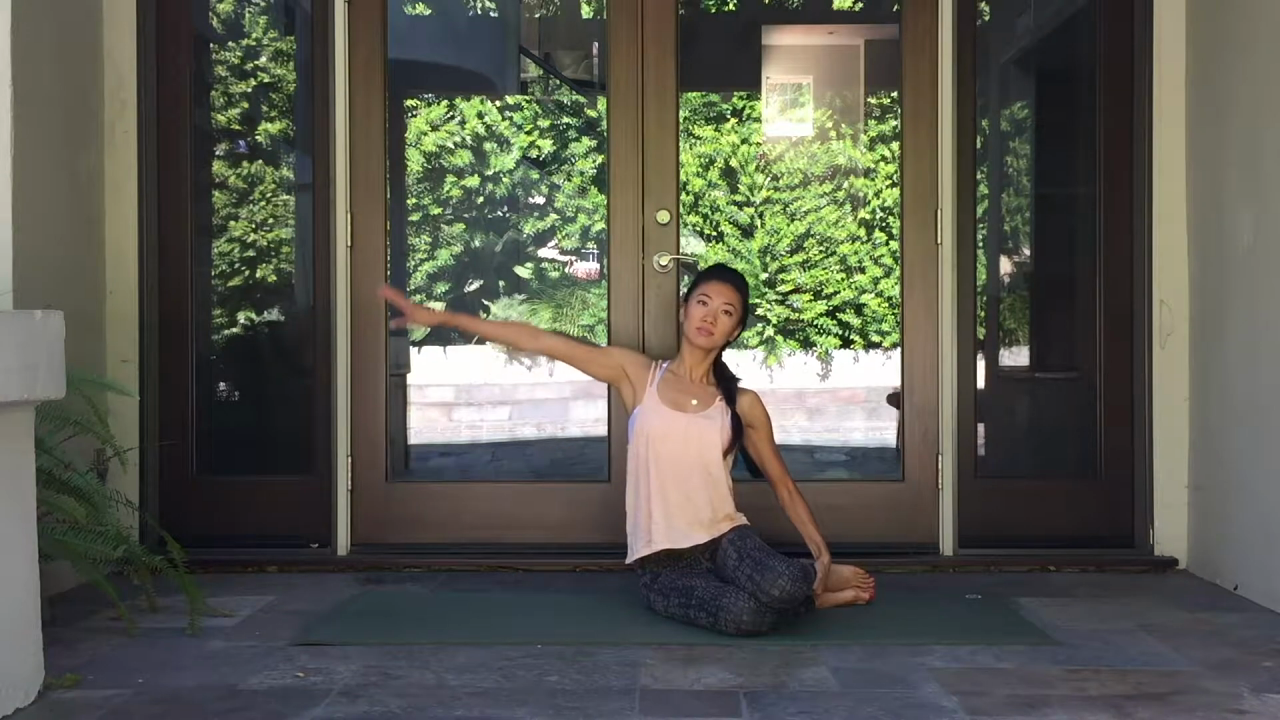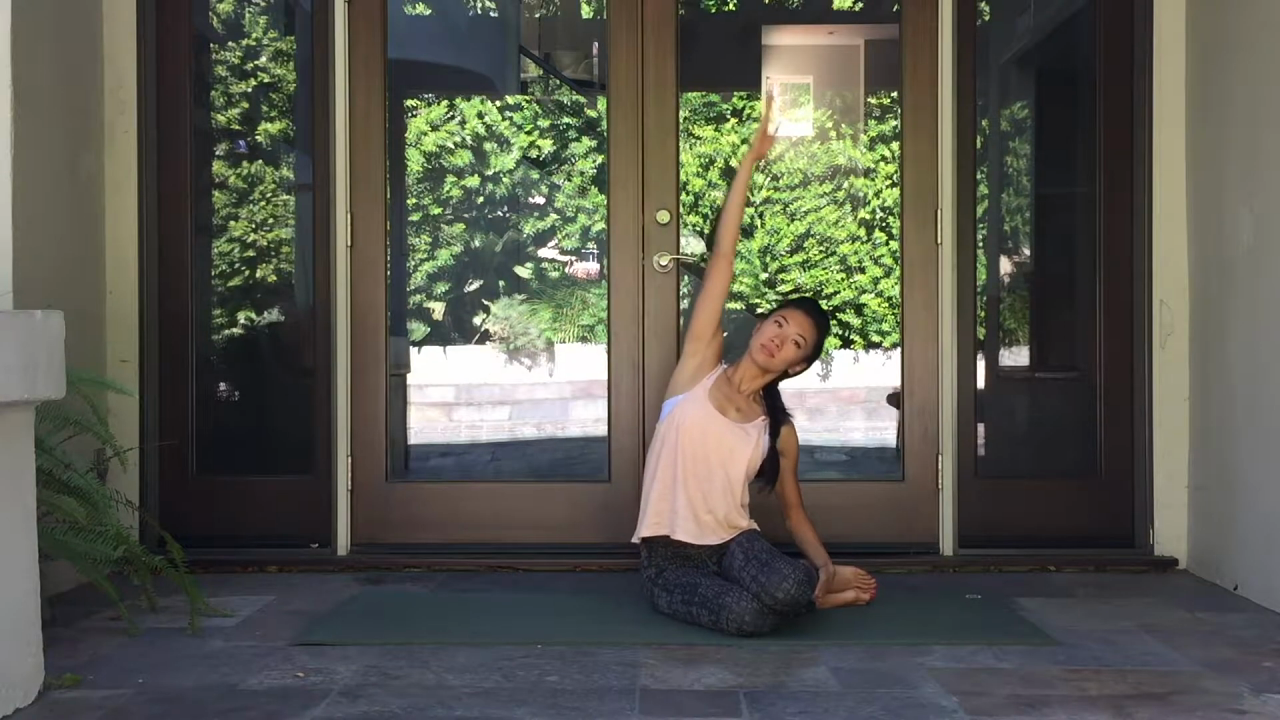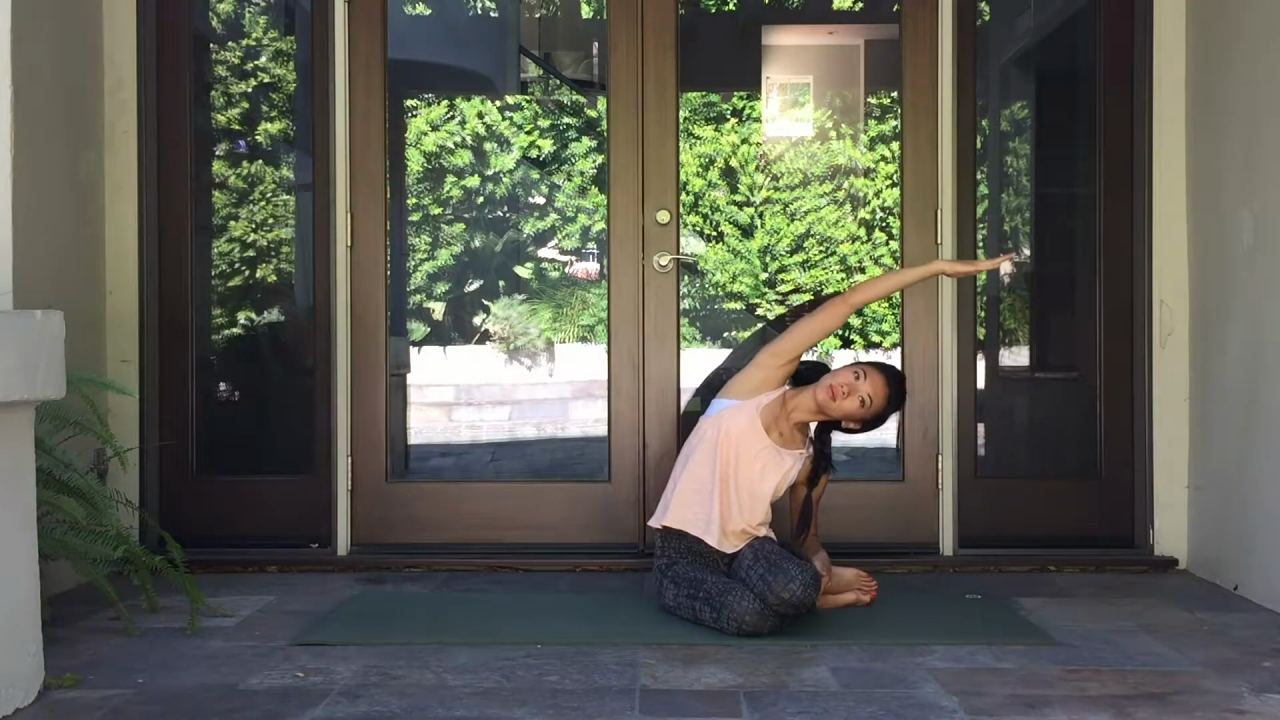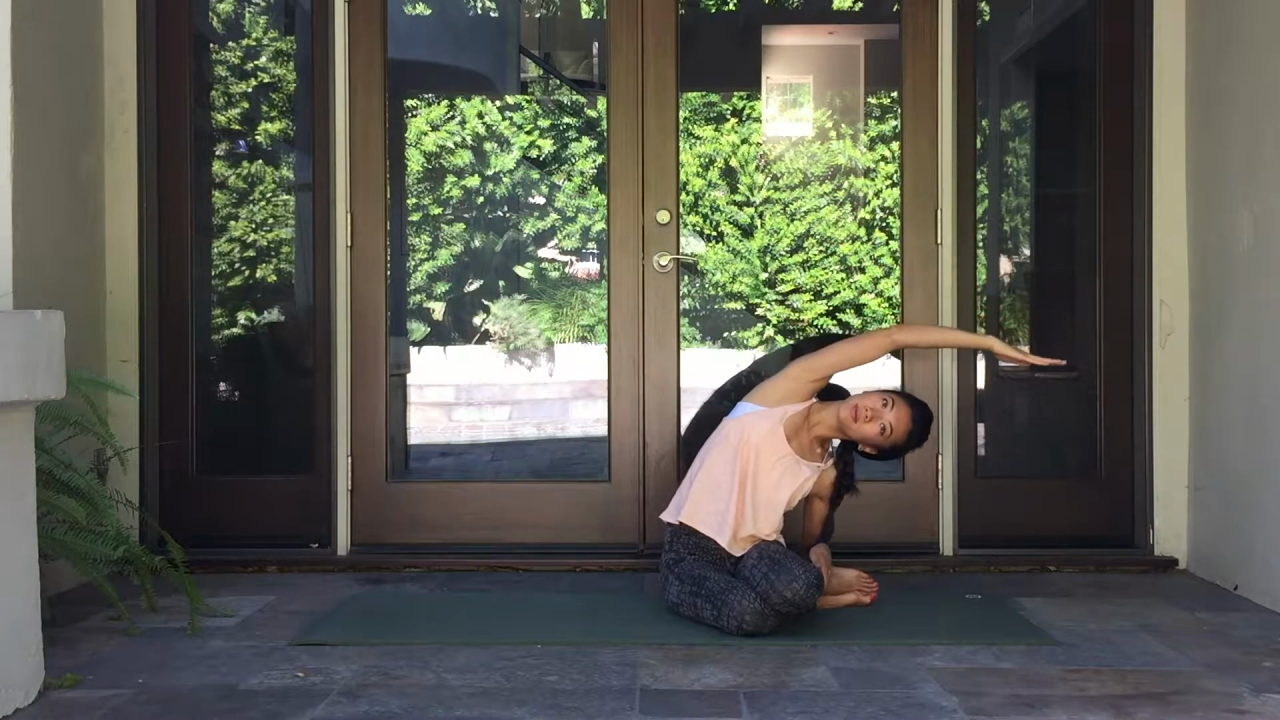
dt=1s
person 1, frame 1
left shoulder: (743, 404)
right shoulder: (636, 373)
left elbow: (782, 484)
right elbow: (545, 343)
left wrist: (822, 554)
right wrist: (441, 317)
left hip: (725, 540)
right hip: (662, 563)
left knee: (784, 586)
right knee: (745, 615)
left ankle: (814, 579)
right ankle: (811, 592)
person 1, frame 2
left shoulder: (779, 432)
right shoulder: (700, 367)
left elbow: (793, 511)
right elbow: (721, 258)
left wrist: (826, 566)
right wrist: (749, 161)
left hip: (733, 541)
right hip: (670, 556)
left knee: (784, 588)
right knee: (746, 616)
left ankle: (815, 585)
right ankle: (811, 592)
person 1, frame 3
left shoulder: (810, 463)
right shoulder: (764, 380)
left elbow: (805, 536)
right elbow: (846, 303)
left wrist: (821, 563)
right wrist: (938, 267)
left hip: (746, 548)
right hip: (683, 549)
left knee: (796, 589)
right knee: (748, 615)
left ankle: (814, 587)
right ankle: (818, 593)
person 1, frame 4
right shoulder: (792, 389)
left elbow: (813, 537)
right elbow: (891, 339)
left wrist: (818, 552)
right wrist: (989, 343)
left hip: (753, 551)
right hip: (691, 548)
left knee: (797, 586)
right knee: (749, 615)
right ankle: (819, 590)
